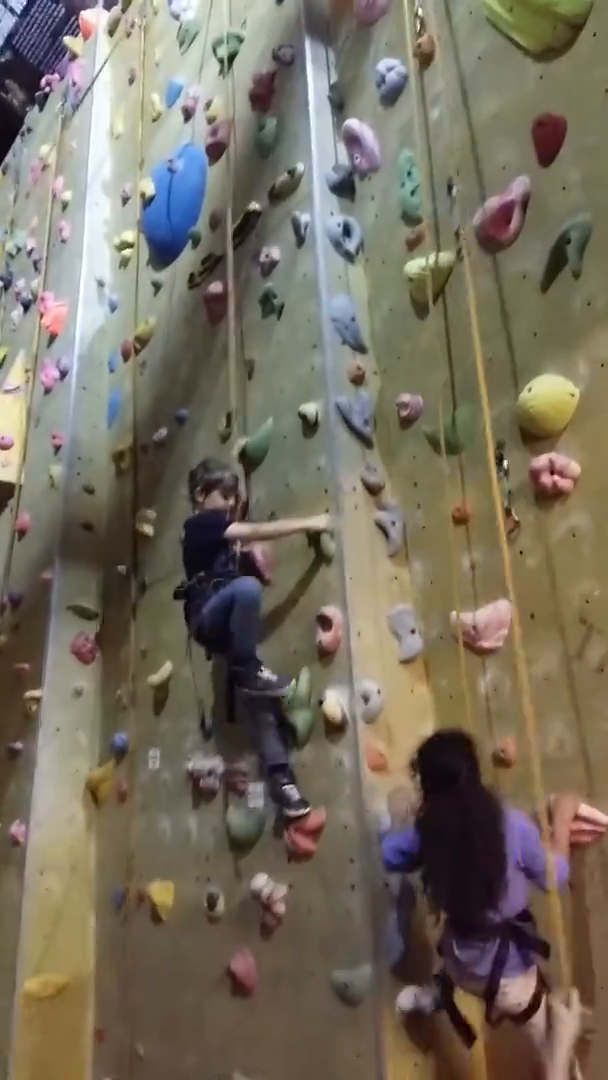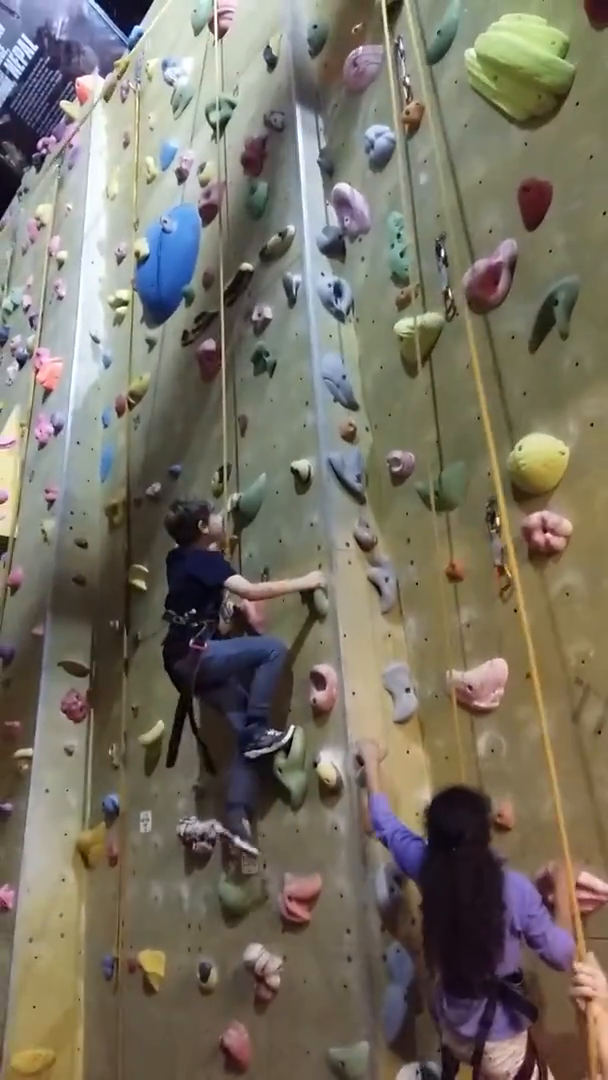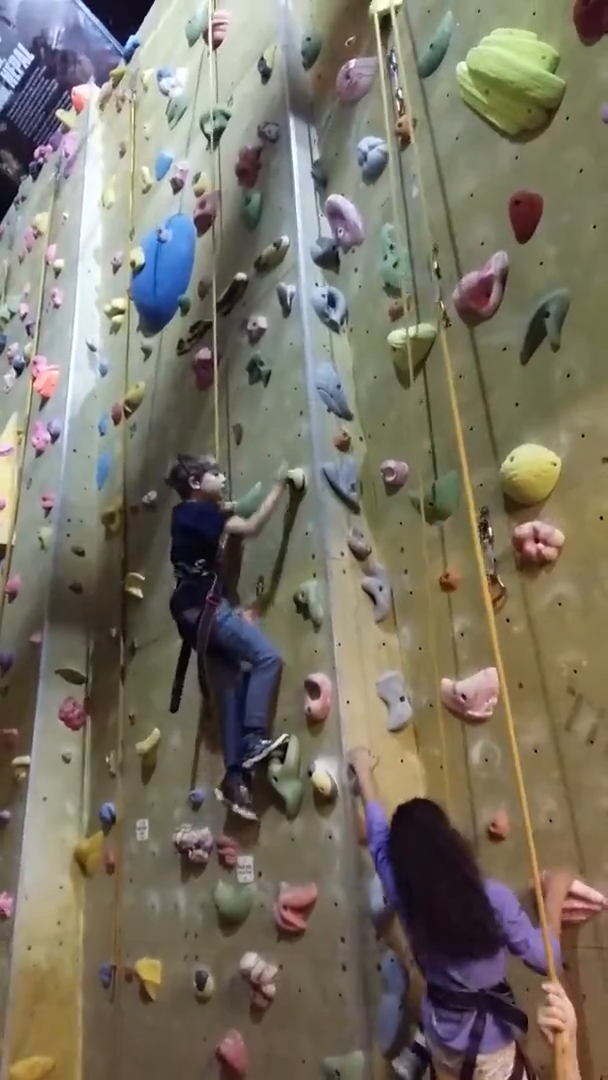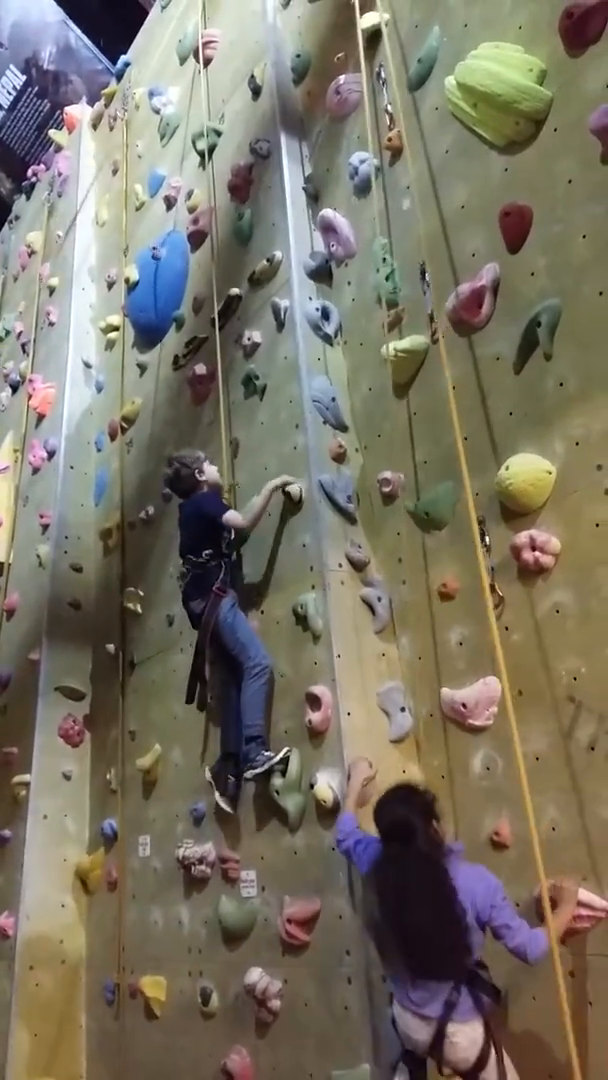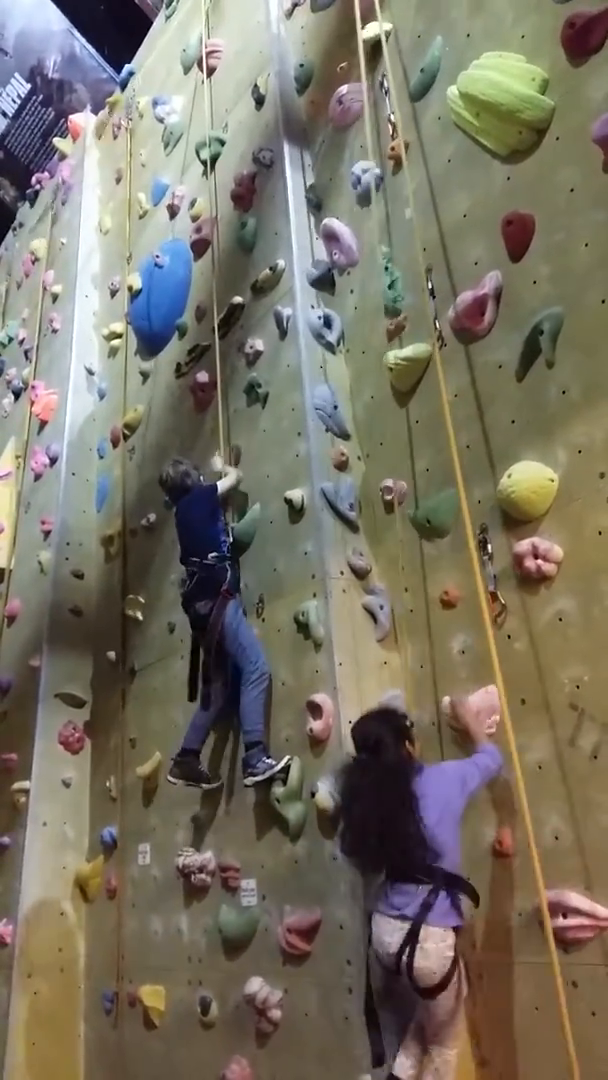
dt=0.7s
person 1, frame 1
left shoulder: (217, 525)
right shoulder: (202, 524)
left elbow: (241, 514)
right elbow: (256, 532)
right wrist: (309, 524)
left hip: (225, 619)
right hip: (207, 616)
left knee: (256, 694)
right knee: (247, 587)
left ankle: (279, 776)
right ankle: (250, 669)
person 1, frame 2
left shoulder: (181, 558)
right shoulder: (206, 561)
right elbow: (250, 591)
left wrist: (218, 544)
right wrist: (302, 582)
left hip: (190, 658)
right hip: (195, 654)
left knee: (244, 729)
right knee: (273, 649)
left ankle: (237, 815)
right ankle: (257, 729)
person 1, frame 3
left shoulder: (190, 513)
right shoulder: (200, 512)
left elbow: (222, 530)
right elbow: (251, 528)
left wrist: (223, 512)
right wrist: (278, 488)
left hip: (196, 606)
right hip: (204, 605)
left knee: (233, 684)
right knee: (267, 657)
left ankle: (234, 776)
right ankle: (253, 741)
person 1, frame 4
left shoulder: (197, 506)
right shoulder: (203, 501)
right elbow: (246, 522)
left wrist: (223, 496)
right wrist: (271, 486)
left hip: (207, 597)
right hip: (212, 595)
left knee: (236, 678)
right knee: (258, 662)
left ankle: (228, 764)
right ankle: (254, 753)
person 1, frame 5
left shoulder: (183, 512)
right shoulder: (202, 497)
right elbow: (236, 476)
right wrist: (219, 466)
left hip: (199, 601)
right hip: (218, 596)
left knee: (222, 685)
right knee: (256, 668)
left ankle: (186, 759)
right ankle: (255, 760)
person 2, frame 1
left shoulder: (427, 833)
right shoulder: (512, 825)
left elbow: (390, 854)
right elbow: (555, 877)
right wrist: (562, 819)
left hip: (462, 968)
right hip: (512, 974)
left ankle: (435, 993)
person 2, frame 2
left shoulder: (427, 871)
right shoulder: (515, 888)
left elbow: (386, 825)
right elbow: (559, 954)
left wrist: (370, 763)
right wrist: (563, 891)
left hip: (453, 1029)
right hip: (500, 1041)
person 2, frame 3
left shoulder: (402, 892)
right shoulder: (493, 897)
left elbow: (379, 834)
right elbow: (544, 959)
left wrist: (363, 771)
right wrist: (554, 897)
left hip: (440, 1043)
right hip: (488, 1052)
person 2, frame 4
left shoulder: (385, 865)
right shoulder: (477, 882)
left elbow: (345, 835)
right elbow: (529, 947)
left wrist: (356, 782)
right wrist: (566, 907)
left hip: (407, 1020)
right hip: (458, 1032)
person 2, frame 5
left shoulder: (368, 796)
right shoulder: (445, 779)
left elbow: (351, 847)
right elbow: (491, 758)
right wrist: (470, 721)
left hip: (385, 929)
right hip: (431, 935)
left knee: (415, 1018)
right knee: (442, 1043)
